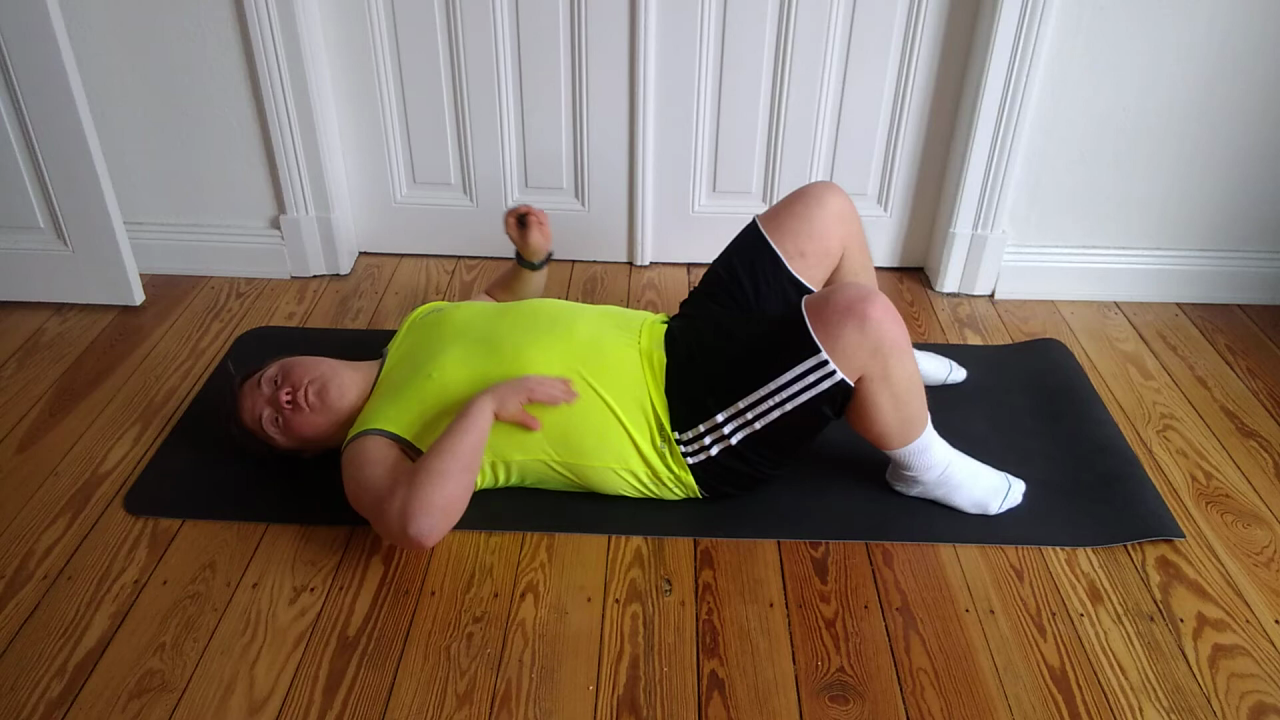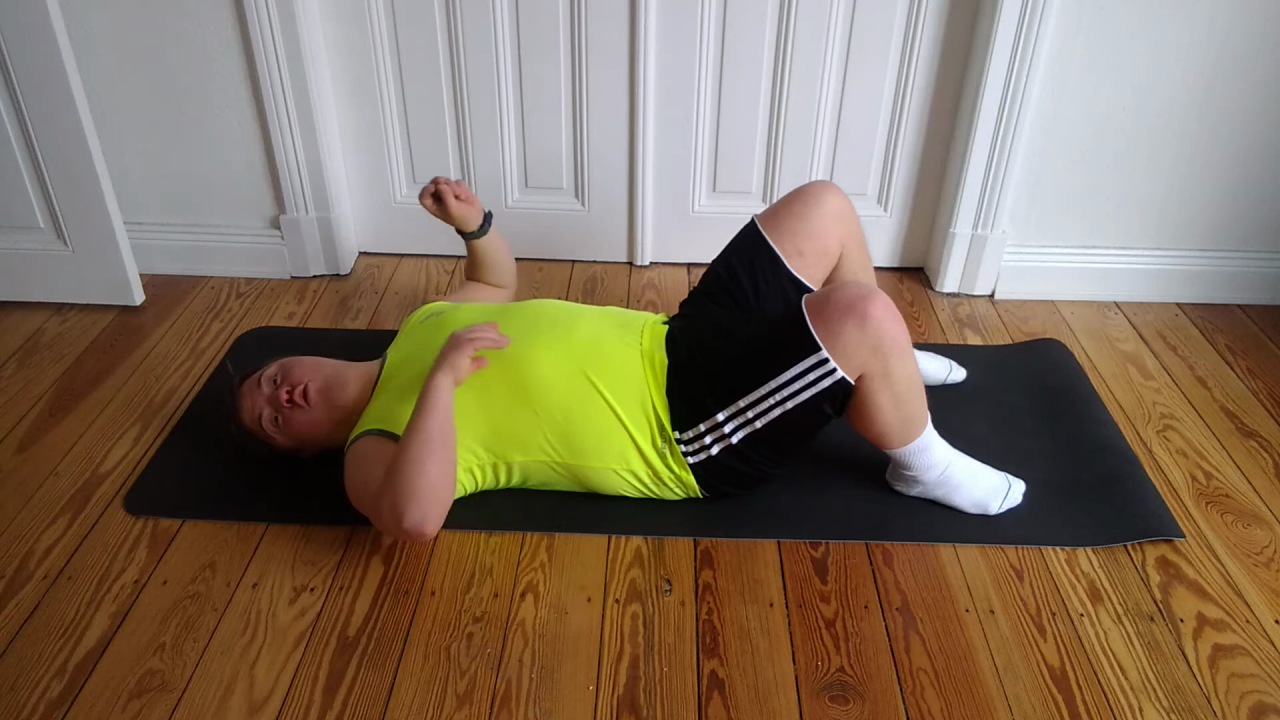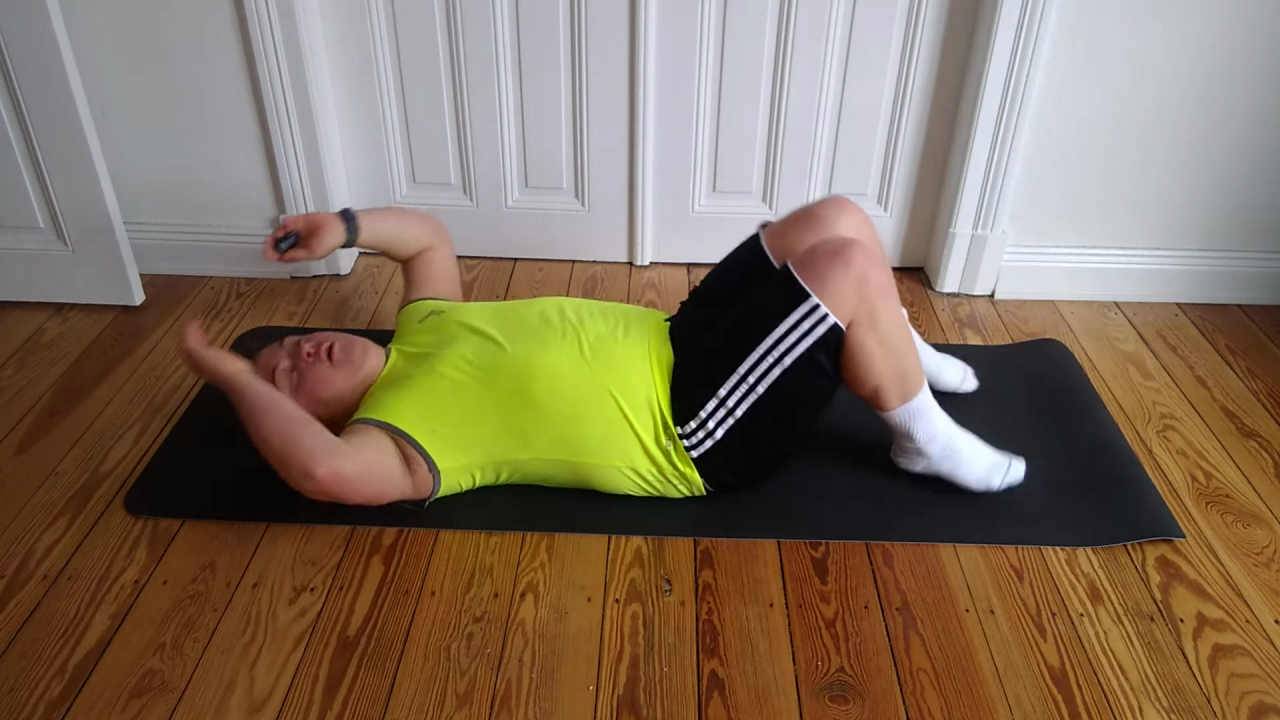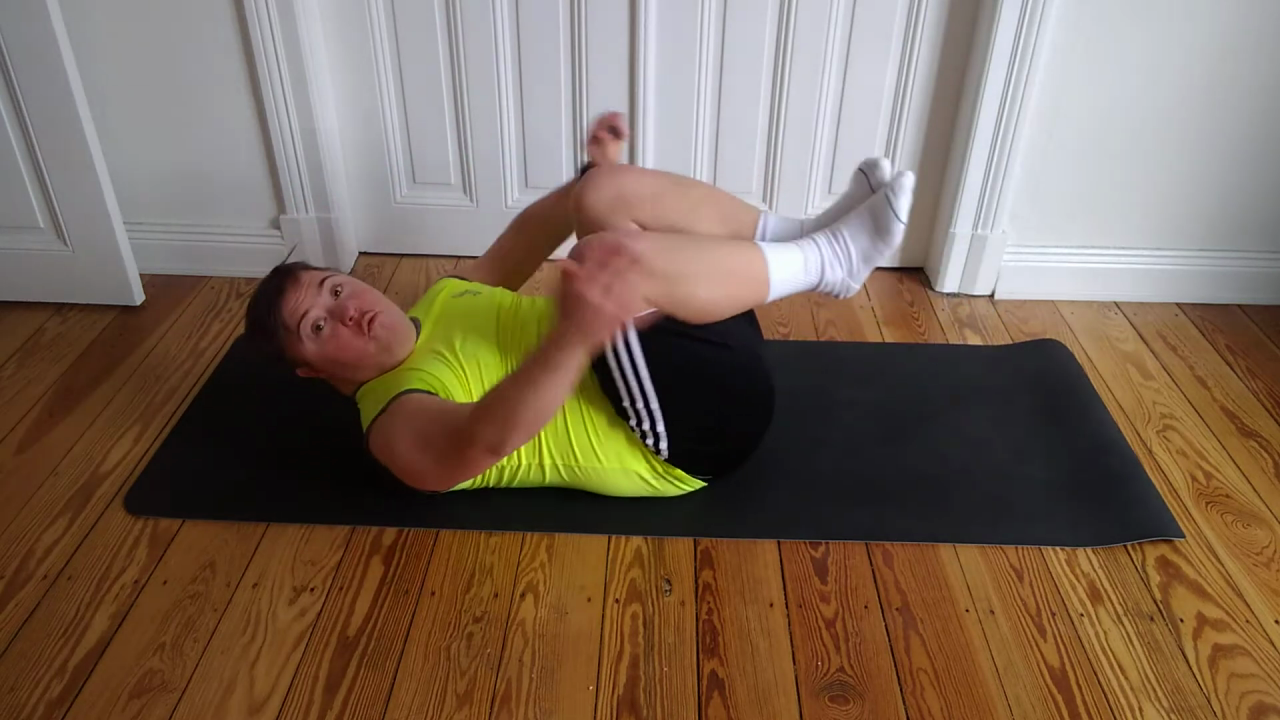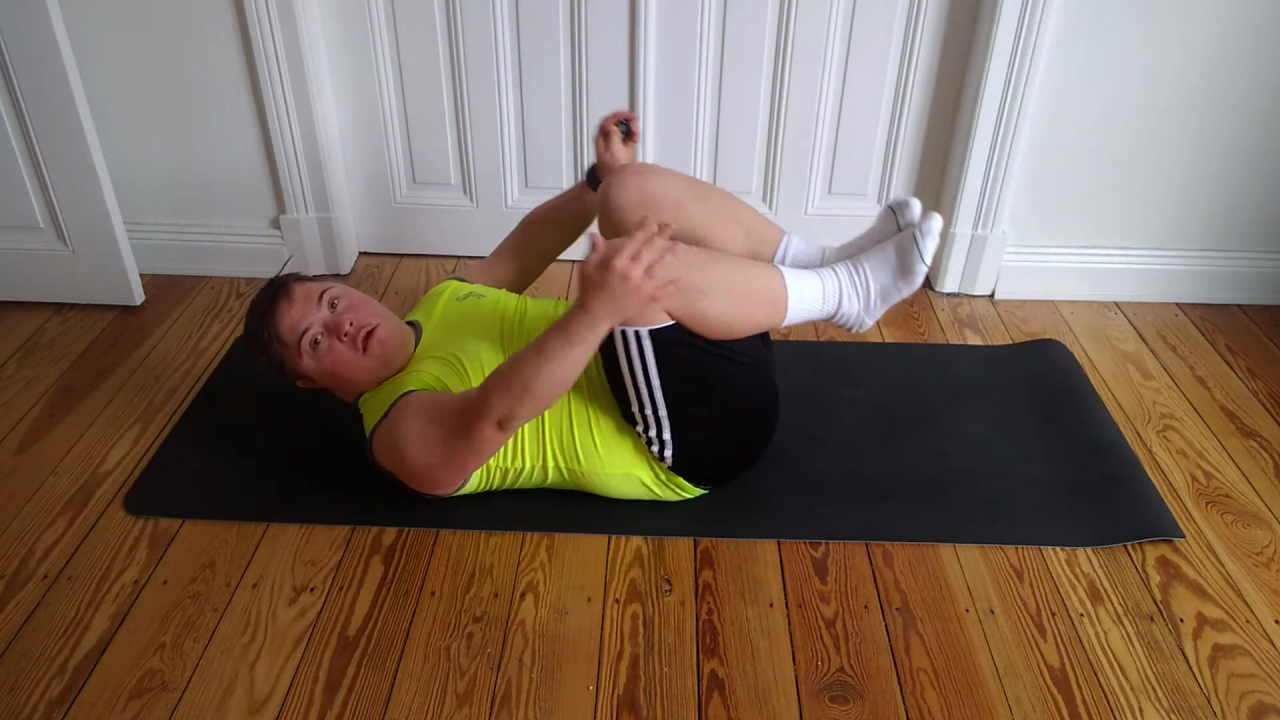
dt=0.7s
person 1, frame 1
left shoulder: (418, 329)
right shoulder: (370, 450)
left elbow: (504, 303)
right elbow: (418, 523)
left wrist: (533, 256)
right wrist: (486, 404)
left hip: (673, 341)
right hip: (692, 441)
left knee: (825, 207)
right knee: (859, 315)
left ankle: (881, 369)
right ankle: (922, 465)
person 1, frame 2
left shoulder: (421, 326)
right shoulder: (371, 450)
left elbow: (499, 282)
right elbow: (417, 517)
left wrist: (472, 222)
right wrist: (443, 380)
left hip: (675, 344)
right hip: (692, 439)
left knee: (822, 206)
right knee: (860, 313)
left ankle: (882, 368)
right ankle: (923, 466)
person 1, frame 3
left shoulder: (420, 333)
right shoulder: (383, 434)
left elbow: (427, 236)
right elbow: (320, 469)
left wrist: (342, 228)
right wrist: (229, 372)
left hip: (674, 343)
right hip: (693, 432)
left knee: (837, 218)
right knee: (849, 266)
left ankle: (893, 361)
right ankle: (925, 438)
person 1, frame 4
left shoulder: (441, 299)
right shoulder: (398, 427)
left elbow: (535, 232)
right elbow: (492, 434)
left wrist: (598, 170)
right wrist: (576, 334)
left hip: (705, 351)
right hip: (694, 438)
left knee: (603, 192)
right knee: (605, 257)
left ankle: (806, 241)
right ankle: (825, 261)
person 1, frame 5
left shoulder: (440, 305)
right shoulder: (405, 437)
left elbow: (526, 244)
right elbow: (500, 410)
left wrist: (600, 180)
right wrist: (599, 308)
left hip: (716, 364)
right hip: (696, 445)
left knee: (634, 192)
right knee: (616, 274)
left ankle: (827, 266)
right ankle: (844, 291)
